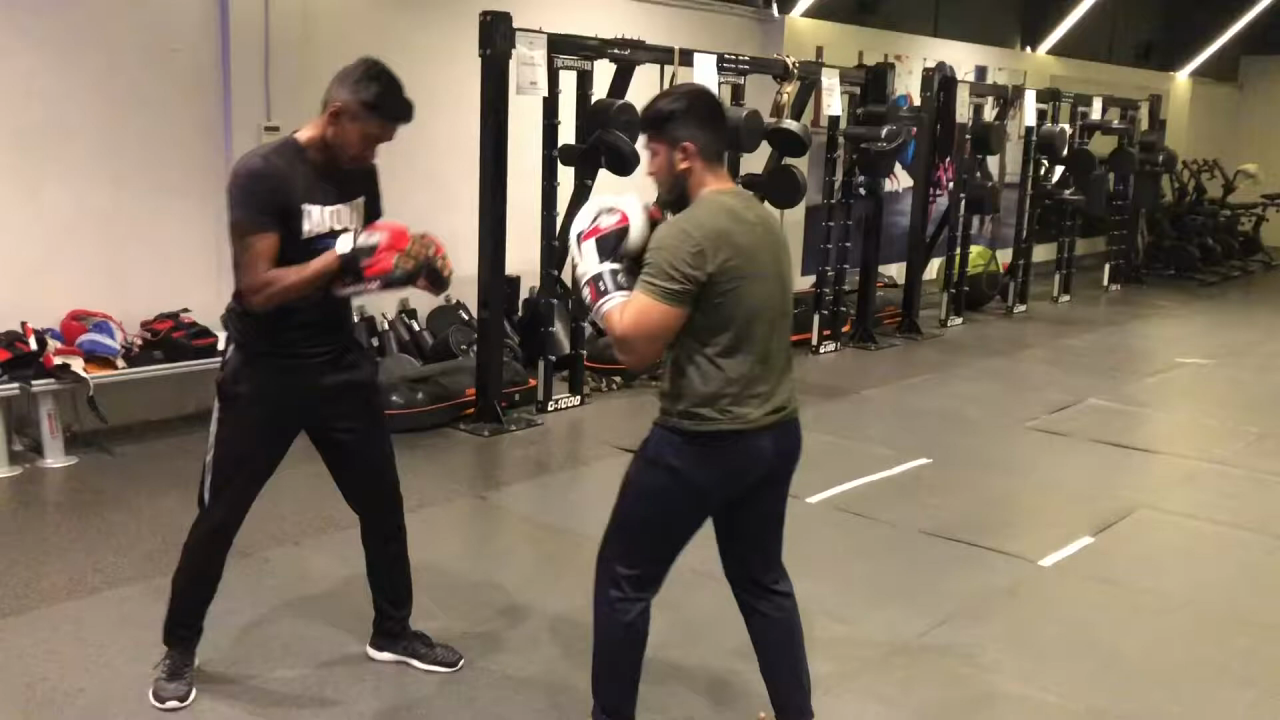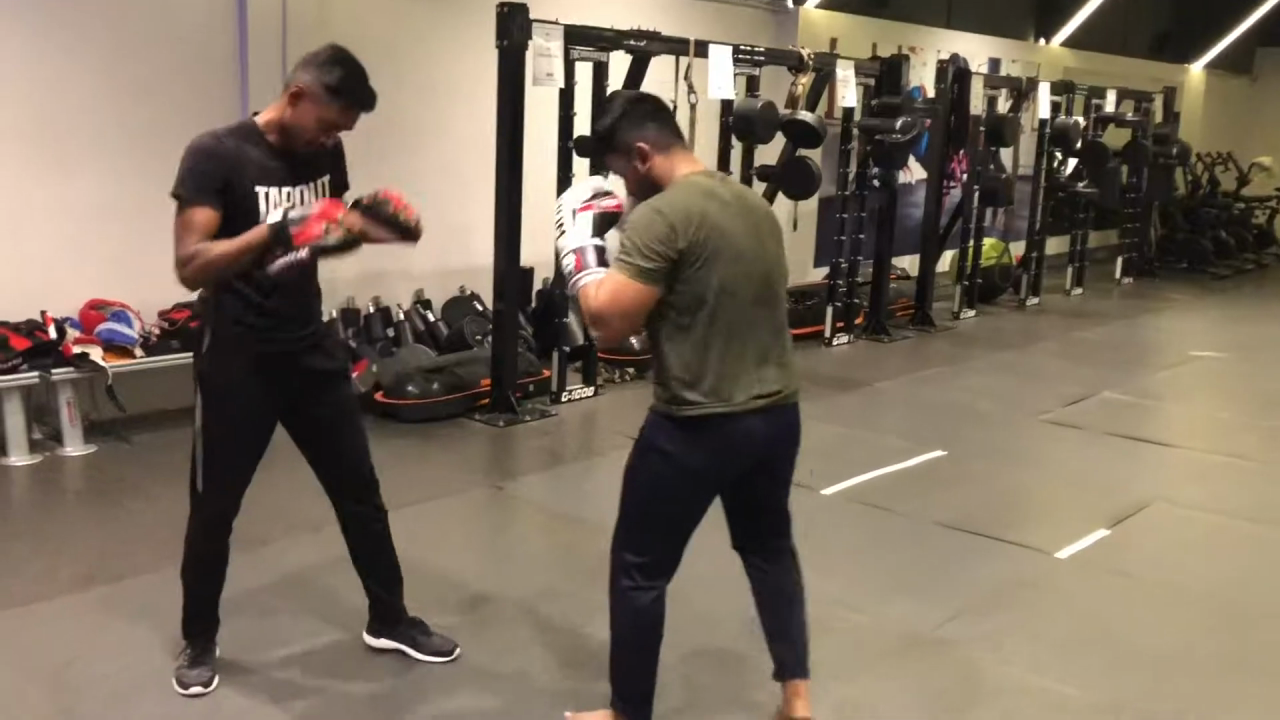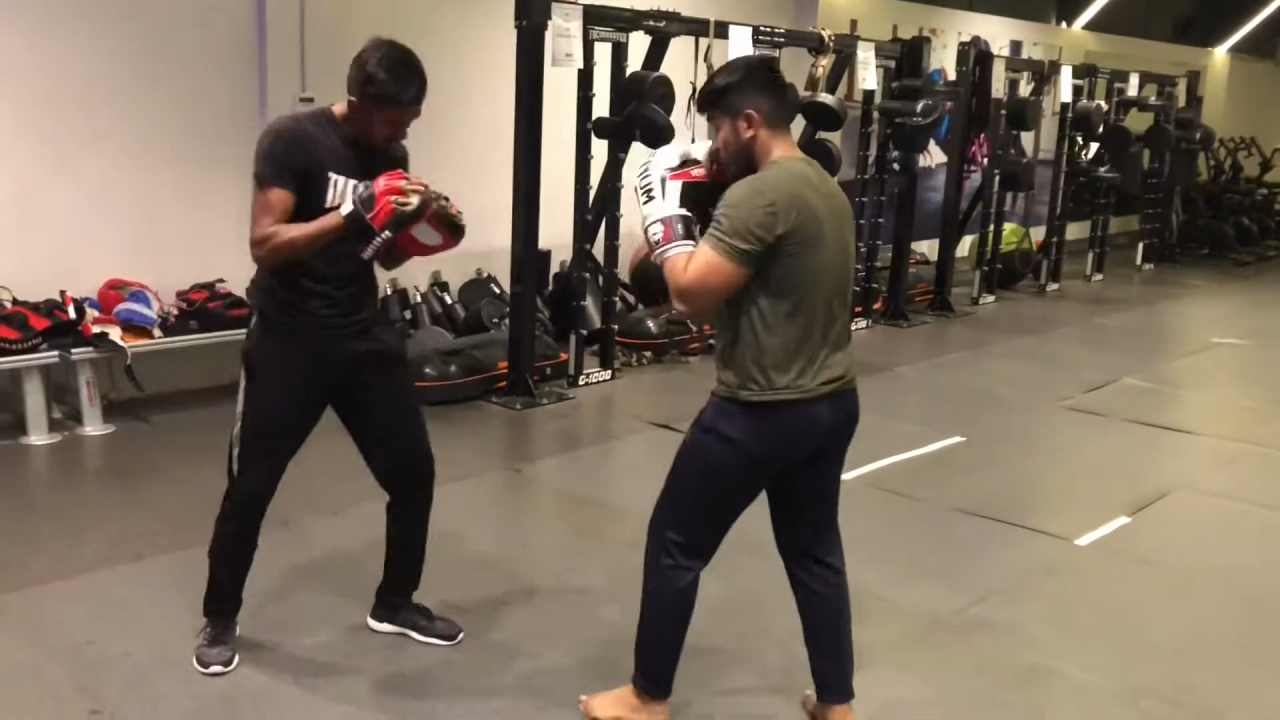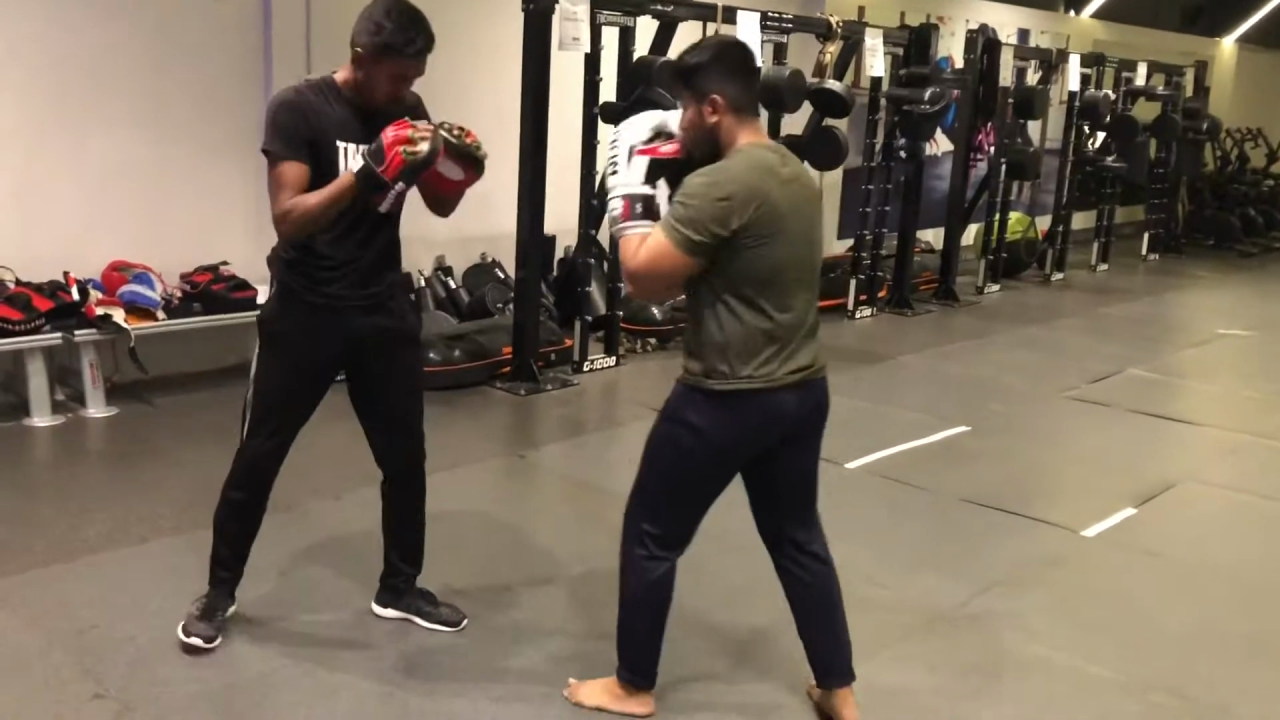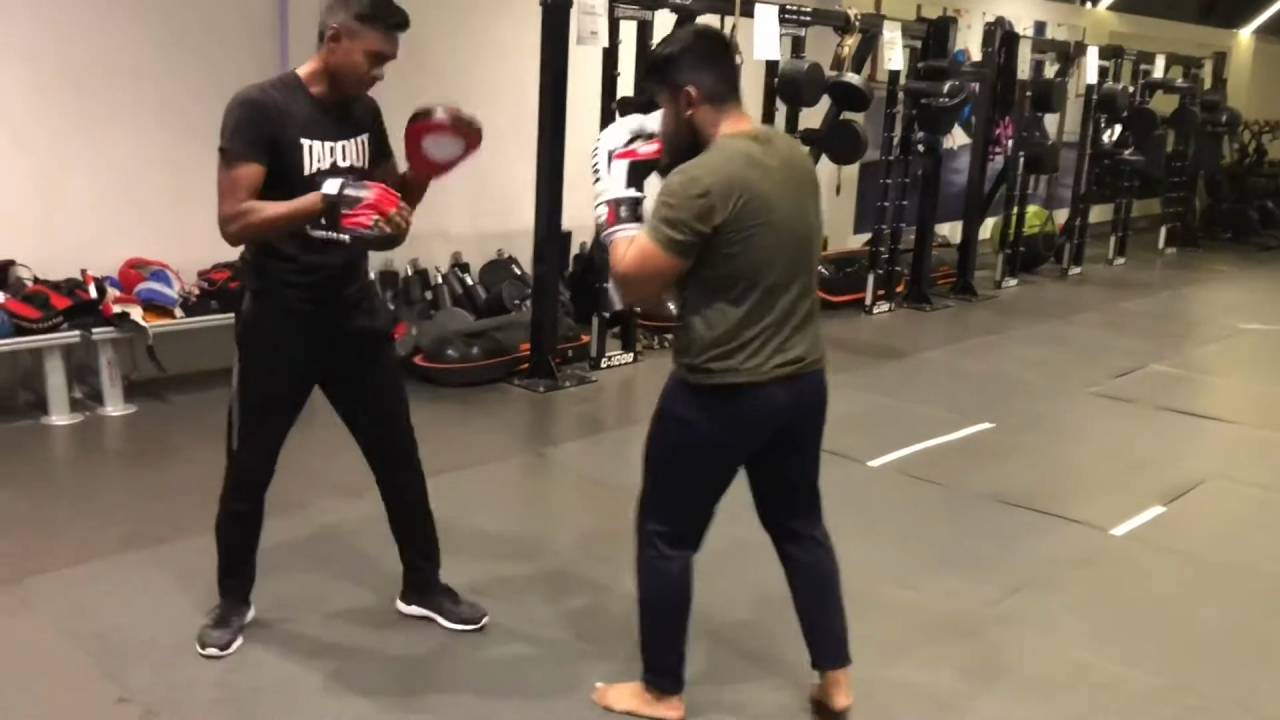
dt=0.3s
person 1, frame 1
left shoulder: (687, 232)
right shoulder: (763, 220)
left elbow: (635, 344)
left wrist: (596, 269)
right wrist: (640, 250)
left hip: (700, 443)
right hip: (775, 433)
left knee: (623, 580)
right knee: (762, 578)
person 1, frame 2
left shoulder: (661, 216)
right shoulder: (753, 203)
left elbow: (608, 322)
left wrist: (578, 245)
left hip: (697, 427)
right hip: (776, 414)
left knee: (639, 569)
right knee: (768, 547)
person 1, frame 3
left shoulder: (760, 196)
right shoulder: (826, 189)
left elbow: (693, 294)
left wrist: (662, 210)
left hip: (759, 413)
right hip: (831, 405)
left knee: (675, 544)
right knee: (814, 552)
person 1, frame 4
left shoulder: (721, 185)
right shoulder: (796, 173)
left elbow: (646, 279)
left wrist: (627, 187)
right wrist: (682, 151)
left hip: (725, 400)
right hip: (802, 391)
left knee: (651, 535)
right knee: (798, 539)
person 1, frame 5
left shoulder: (700, 181)
right shoulder: (795, 158)
left elbow: (636, 284)
left wrist: (613, 190)
right wrist: (674, 152)
left hip: (719, 394)
right hip: (801, 382)
left knee: (666, 537)
right knee: (799, 526)
person 2, frame 1
left shoulder: (358, 172)
right shoulder: (260, 174)
right elbow: (252, 287)
left wrist: (414, 259)
right wrist: (350, 253)
left hip: (338, 364)
right hip: (263, 369)
left knee: (382, 501)
right knee: (219, 517)
left ankle: (393, 631)
right ankle: (179, 651)
person 2, frame 2
left shoulder: (324, 154)
right shoulder: (214, 155)
right elbow: (191, 266)
left wrist: (371, 222)
right wrist: (281, 230)
left hip: (311, 350)
right hip: (238, 359)
left knee: (359, 489)
right knee: (214, 507)
left ankle: (389, 619)
right ankle: (199, 641)
person 2, frame 3
left shoulder: (391, 155)
right shoulder: (292, 139)
right elbow: (266, 245)
left wrist: (429, 229)
right wrist: (356, 213)
left hip: (365, 335)
right hip: (288, 340)
left knee: (412, 471)
right knee: (250, 485)
left ankle: (395, 603)
right ankle: (220, 619)
person 2, frame 4
left shoulder: (407, 108)
right shoulder: (298, 109)
left elbow: (440, 204)
right elbow: (288, 220)
left wrist: (460, 164)
right wrist: (369, 169)
left hip: (384, 309)
right hip: (305, 310)
left knee: (405, 455)
right knee: (259, 456)
left ankle: (399, 588)
right ankle: (219, 593)
person 2, frame 5
left shoulder: (363, 113)
right shoulder: (259, 108)
left elbow: (395, 205)
right elbow: (235, 221)
left wrist: (428, 168)
right wrist: (328, 195)
left hip: (354, 311)
right hip: (279, 317)
left knee: (397, 453)
right knee: (249, 466)
left ankle: (422, 584)
right ankle: (233, 600)
